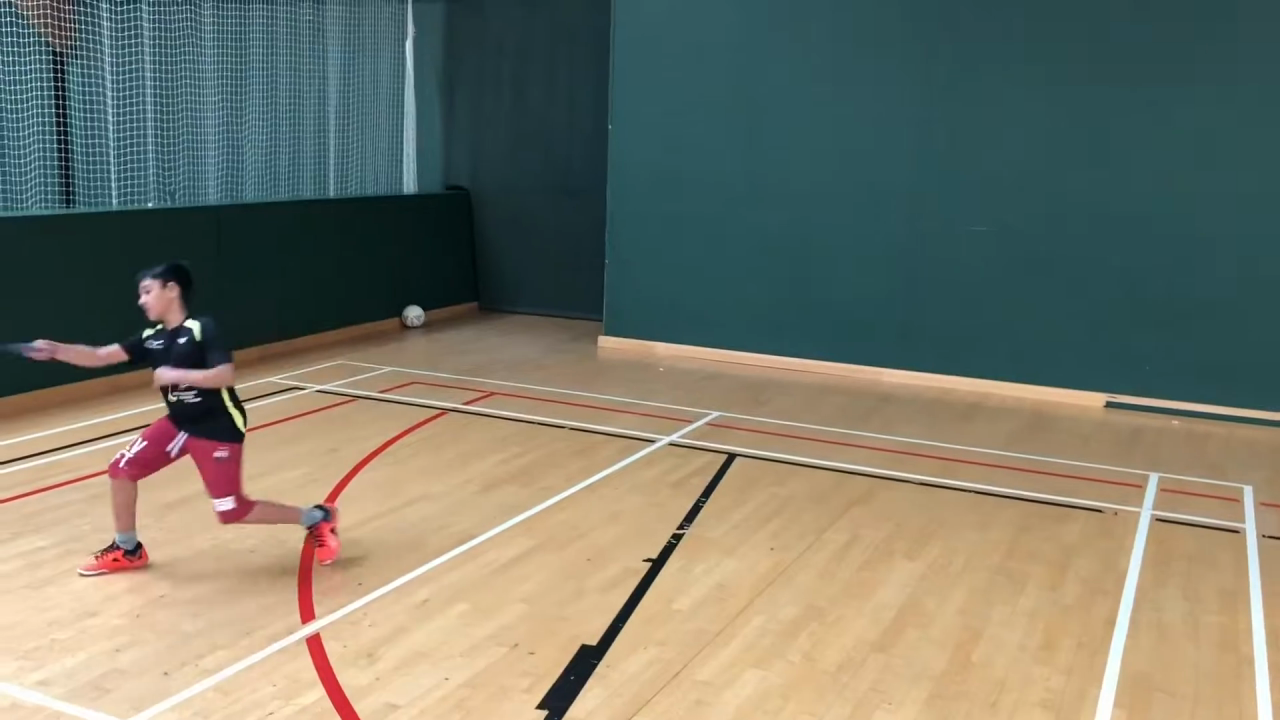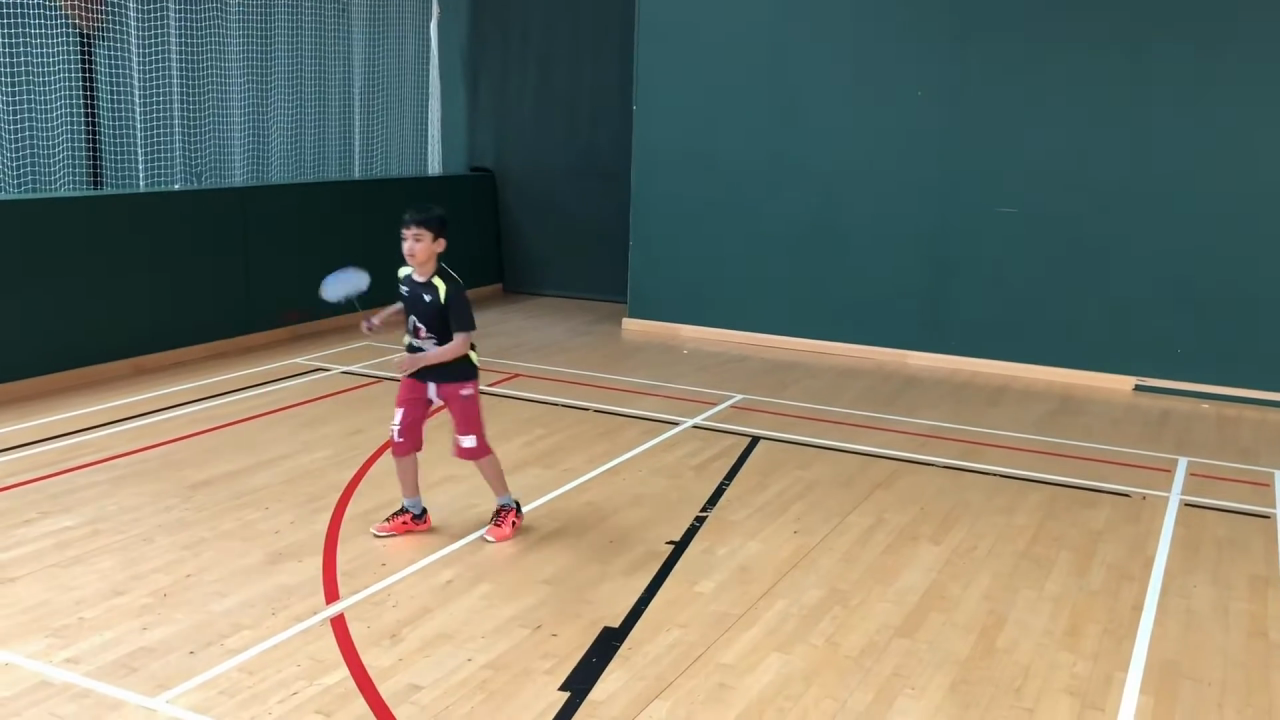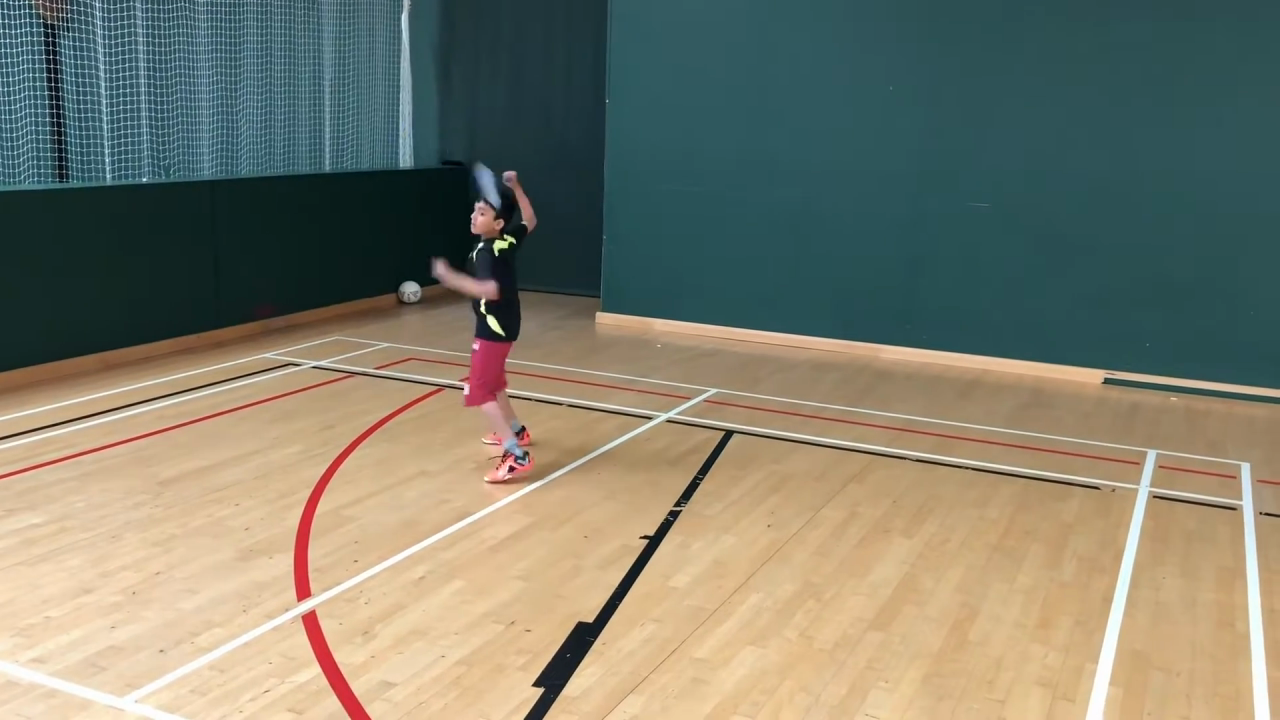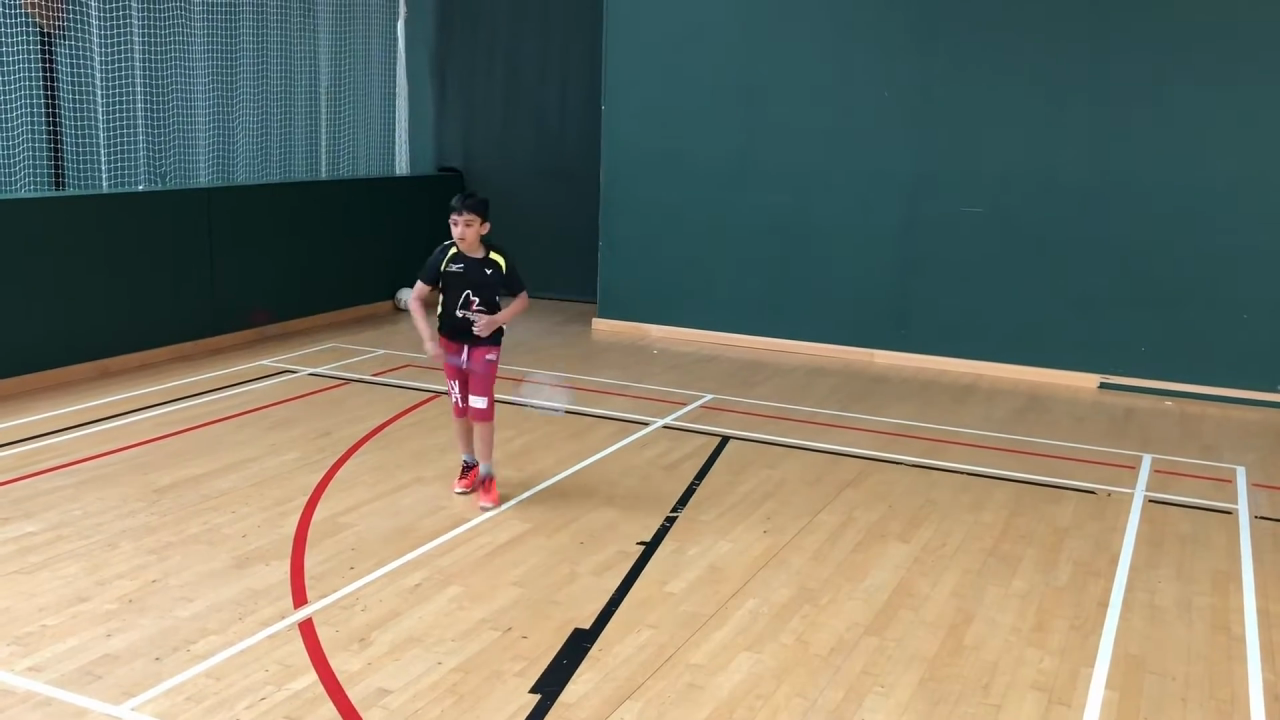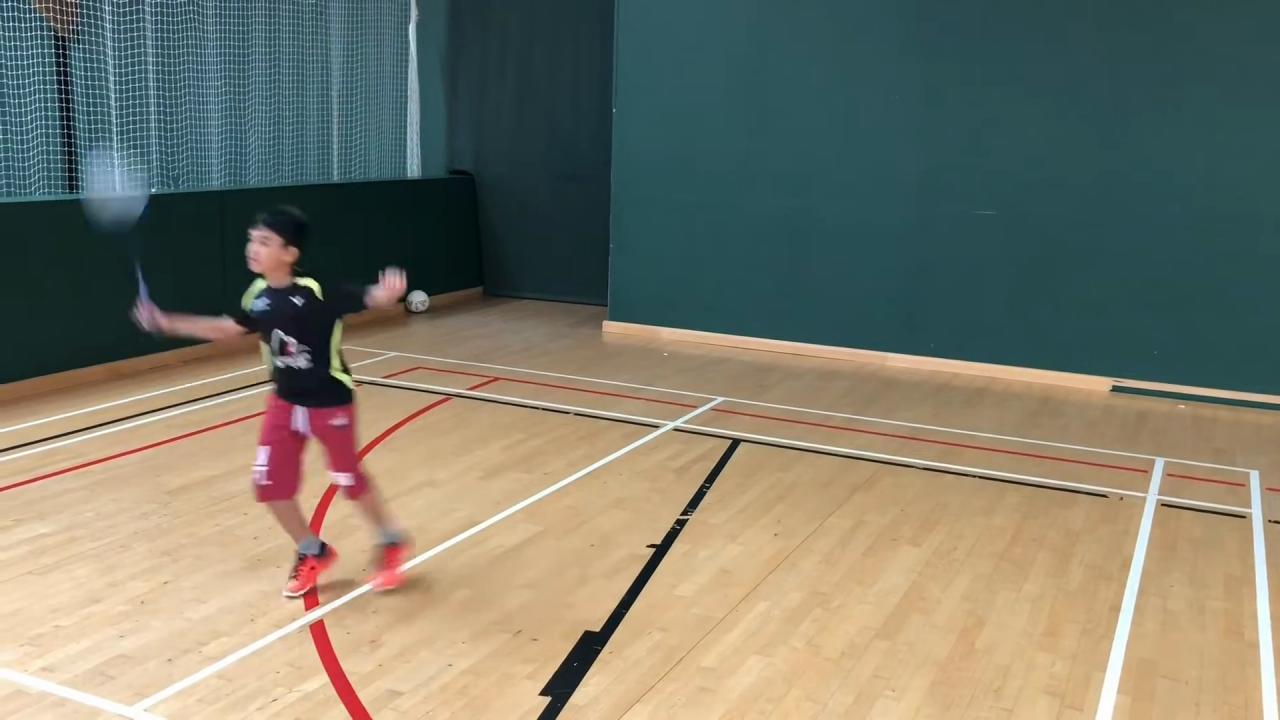
dt=1s
person 1, frame 1
left shoulder: (202, 332)
right shoulder: (150, 339)
left elbow: (226, 377)
right elbow: (101, 356)
left wrist: (175, 375)
right wrist: (55, 350)
left hip: (219, 430)
right hip: (180, 424)
left knee: (232, 510)
right knee: (122, 468)
left ankle: (317, 520)
right ankle: (127, 548)
person 1, frame 2
left shoulder: (449, 288)
right shoulder: (406, 277)
left elbow: (460, 343)
left wrist: (420, 359)
right wrist: (383, 316)
left hip: (456, 374)
right hip: (418, 374)
left knee: (472, 444)
right knee: (401, 440)
left ankle: (507, 508)
right ankle: (413, 512)
person 1, frame 3
left shoulder: (488, 252)
right shoulder: (507, 240)
left elbow: (490, 291)
right elbow: (530, 221)
left wrist: (450, 277)
right wrist: (515, 187)
left hip: (494, 330)
right hip: (503, 326)
left knee: (479, 394)
right knee: (491, 383)
left ankle: (517, 455)
right ankle: (516, 431)
person 1, frame 4
left shoulder: (499, 261)
right shoulder: (443, 256)
left elbow: (522, 299)
right elbow: (416, 298)
left wrist: (497, 320)
right wrist: (428, 338)
left hip: (486, 344)
right hip: (449, 342)
left knee: (480, 408)
right knee: (460, 406)
left ankle: (486, 476)
right ankle: (469, 463)
person 1, frame 5
left shoulder: (319, 291)
right shoulder: (258, 293)
left elbow: (371, 298)
right elbow: (230, 328)
left wrist: (390, 292)
right wrist: (168, 322)
left hip: (329, 401)
right hip: (285, 401)
left knee: (349, 479)
right knee: (271, 486)
left ankle: (391, 542)
right ankle: (312, 552)
